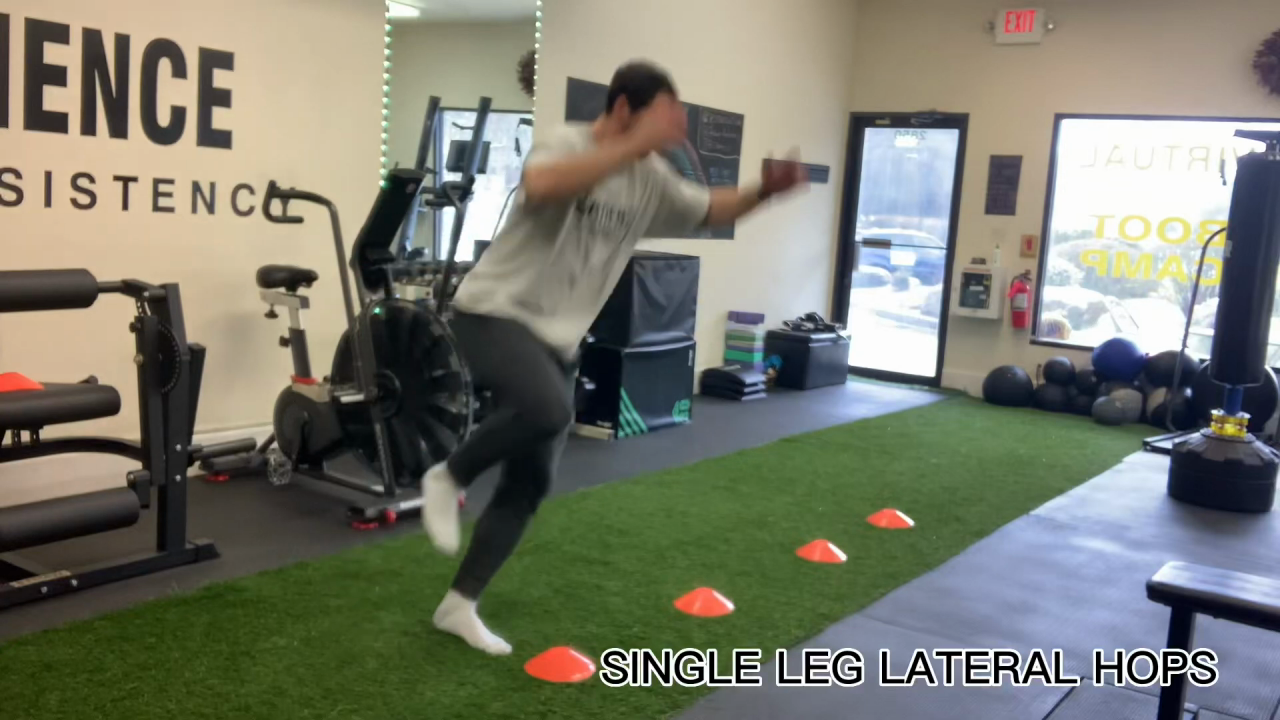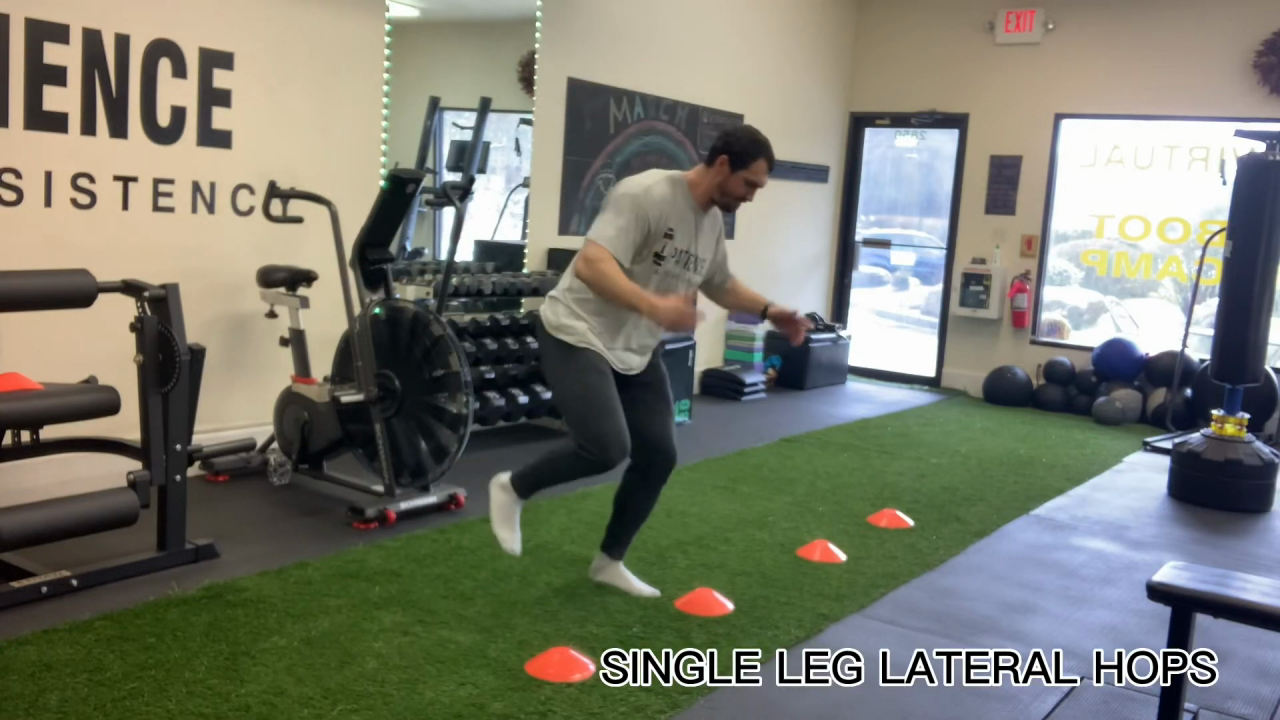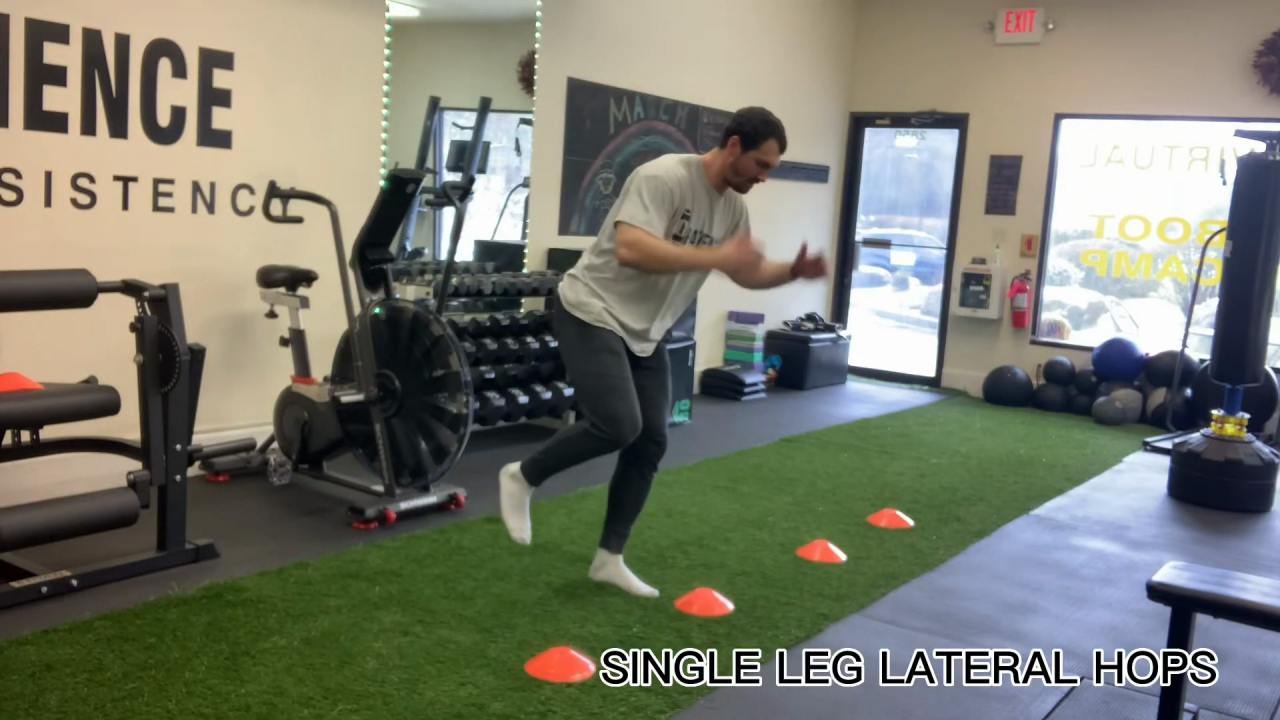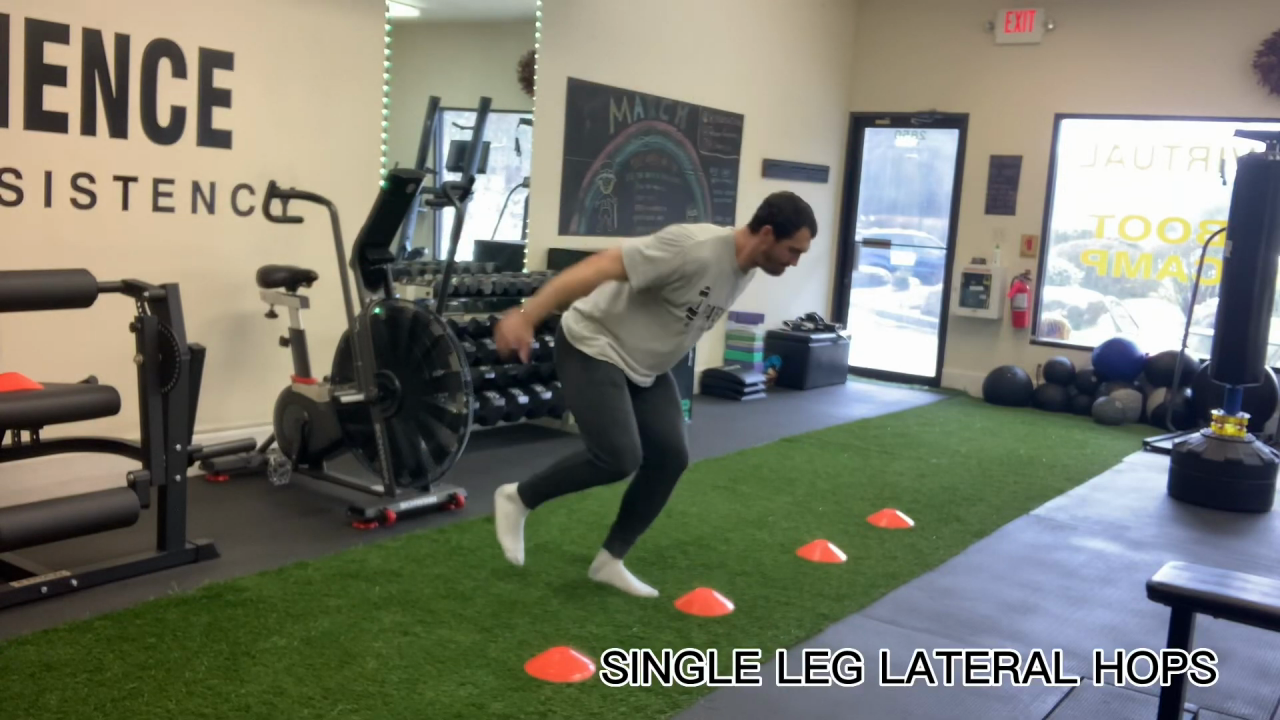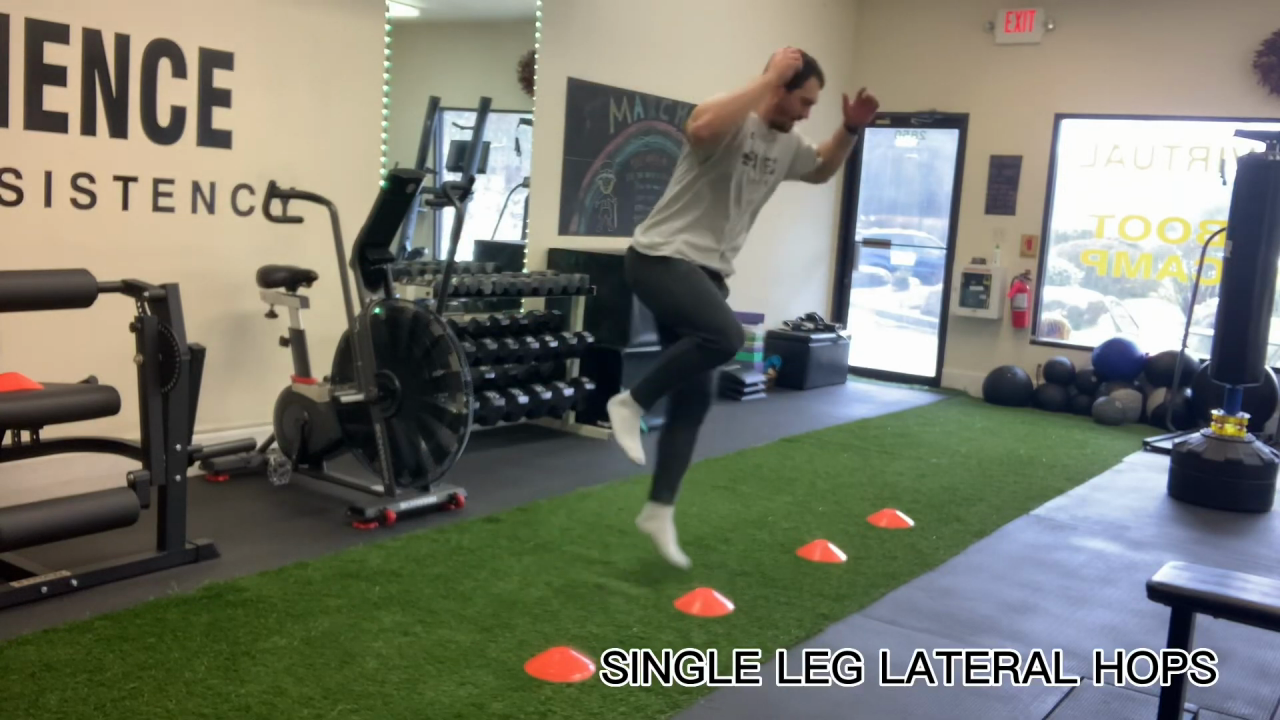
dt=0.5s
person 1, frame 1
left shoulder: (650, 179)
right shoulder: (566, 147)
left elbow: (709, 214)
right elbow: (539, 188)
left wrist: (765, 191)
right wrist: (631, 147)
left hip: (555, 335)
right hip: (495, 314)
left knee: (532, 476)
right knee: (547, 413)
left ankle: (461, 603)
right ankle: (449, 477)
person 1, frame 2
left shoulder: (712, 225)
right shoulder: (645, 195)
left elbow: (720, 285)
right elbow: (590, 264)
left wrist: (769, 311)
right wrist: (652, 305)
left hip: (633, 349)
right hip: (577, 336)
left knee: (659, 457)
right knee: (605, 447)
left ankle: (609, 562)
right ankle: (513, 488)
person 1, frame 3
left shoulder: (731, 206)
right shoulder: (664, 178)
left elbow: (749, 273)
right elbow: (630, 248)
left wrist: (793, 270)
right wrist: (713, 258)
left hip: (644, 332)
right hip: (592, 314)
left knee: (649, 442)
right knee: (619, 426)
left ankle: (608, 559)
right ankle: (522, 476)
person 1, frame 4
left shoulder: (742, 272)
right shoulder: (696, 249)
right elbow: (604, 266)
right wrist: (529, 316)
left hip: (644, 364)
right hip: (594, 347)
left knee: (670, 458)
right knee: (618, 457)
left ankle: (610, 561)
right ankle: (519, 498)
person 1, frame 5
left shoulder: (783, 142)
right shoulder: (732, 117)
left elbow: (823, 165)
right elbow: (703, 130)
left wrist: (850, 126)
right wrist: (769, 79)
left hip: (708, 269)
right hip: (664, 258)
left knee: (693, 398)
right knee: (724, 337)
left ankle: (658, 511)
right ankle: (632, 403)
